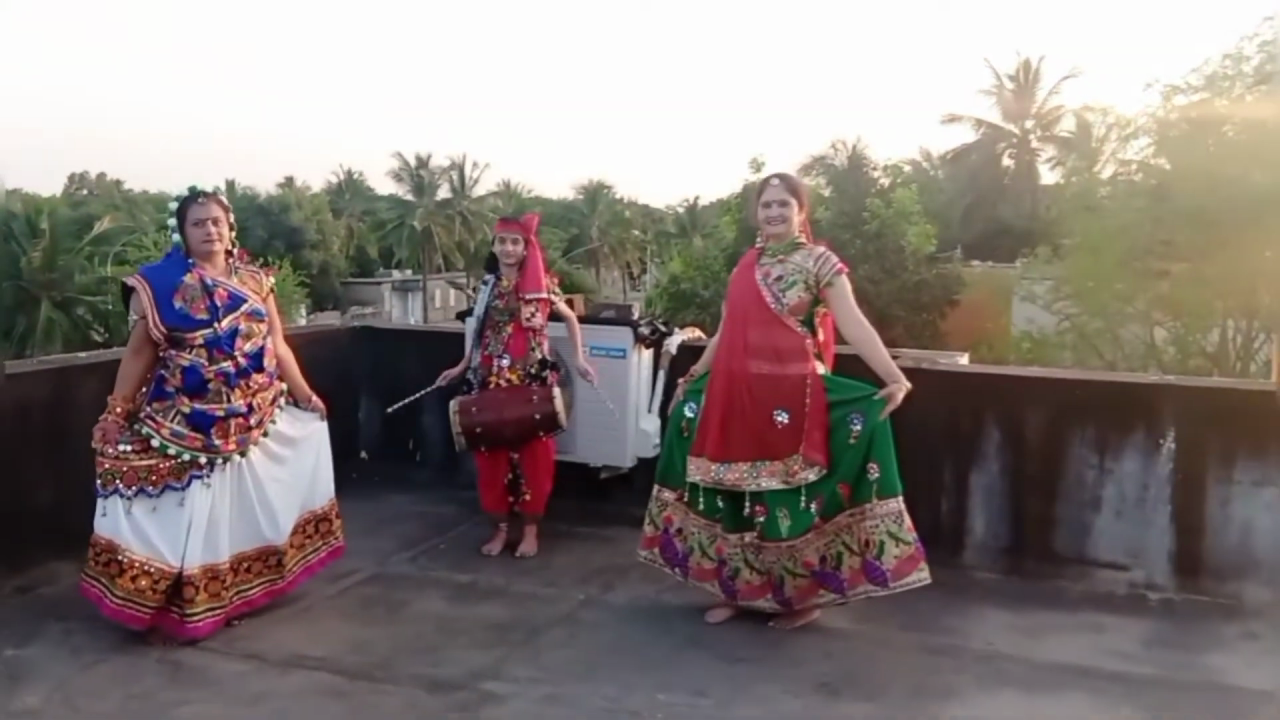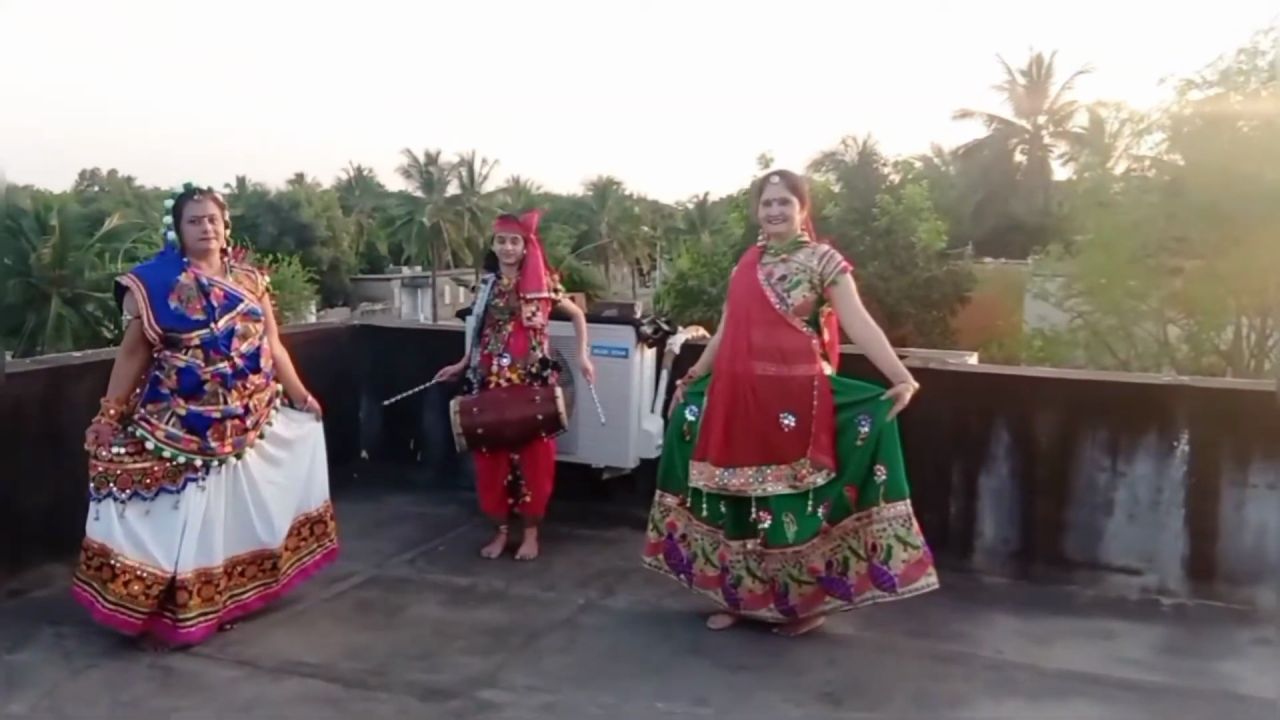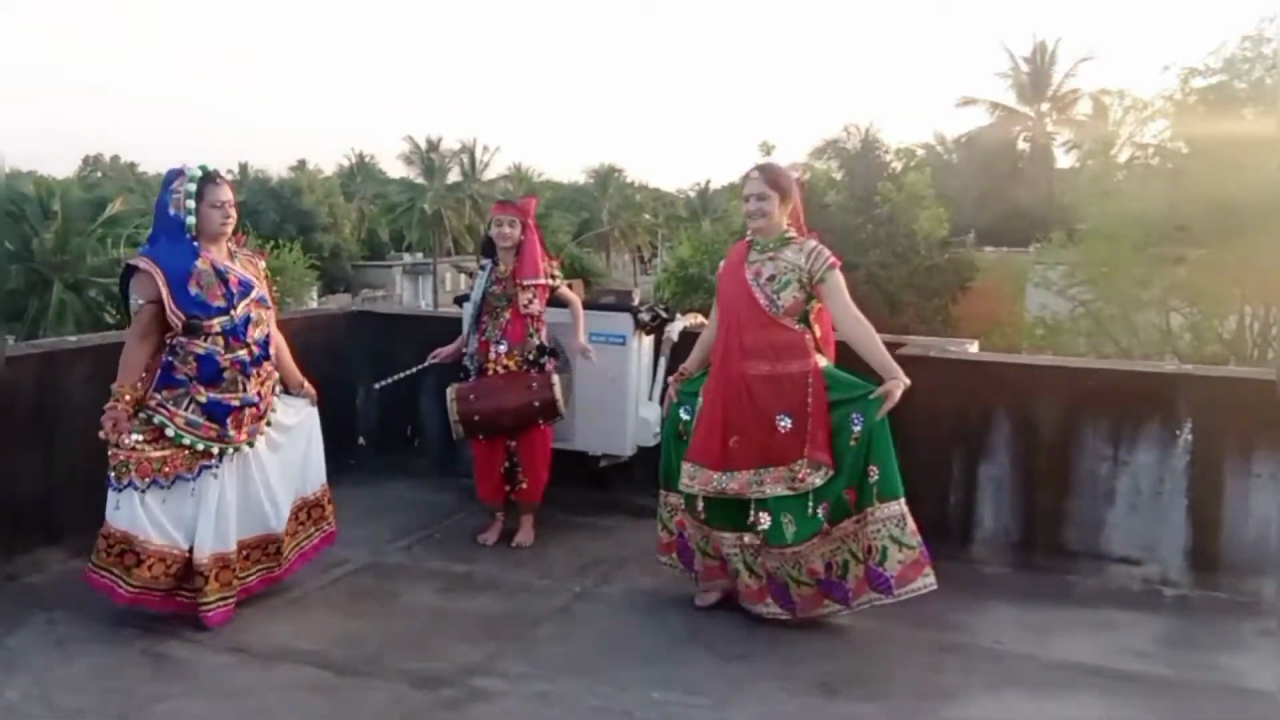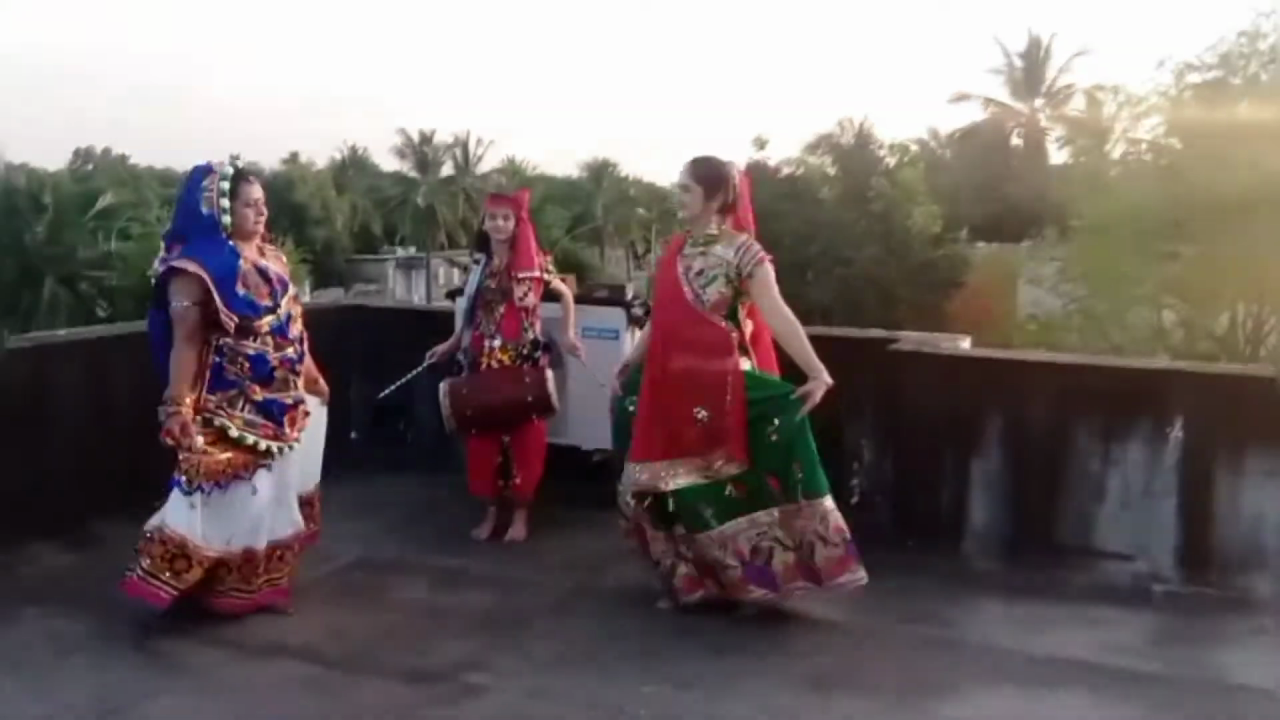
dt=0.4s
person 1, frame 1
left shoulder: (255, 281)
right shoulder: (159, 284)
left elbow: (277, 346)
right elbow: (139, 353)
left wrist: (305, 395)
right wrist: (116, 414)
left hip: (250, 421)
right hip: (184, 425)
left knee: (242, 511)
right knee: (186, 515)
left ankle: (233, 596)
right ankle: (178, 610)
person 1, frame 2
left shoulder: (251, 279)
right shoulder: (154, 283)
left elbow: (272, 345)
right elbow: (133, 353)
left wrist: (300, 396)
right wrist: (109, 417)
left hip: (246, 423)
right hip: (180, 427)
left knee: (236, 514)
right knee: (180, 518)
left ankle: (227, 602)
right ankle: (166, 616)
person 1, frame 3
left shoulder: (249, 264)
right shoulder: (162, 266)
left elbow: (268, 330)
right elbow: (142, 338)
left wrist: (296, 382)
right wrist: (121, 402)
left hip: (247, 408)
right hip: (188, 411)
left knee: (243, 499)
right knee: (190, 500)
left ankle: (226, 587)
right ankle: (185, 593)
person 1, frame 4
left shoulder: (272, 258)
right shoulder: (197, 267)
left elbow: (291, 326)
right elbow: (186, 341)
left wrist: (311, 375)
right wrist: (180, 408)
left hip: (276, 403)
right hip: (227, 408)
left knee: (273, 494)
right knee: (228, 499)
left ankle: (261, 584)
right ankle: (202, 585)
person 2, frame 1
left shoulder: (820, 262)
right shoulder: (745, 265)
left elbow: (853, 324)
left wrist: (894, 377)
right wrist: (694, 377)
left hip: (792, 394)
right hip: (736, 393)
left knee: (793, 492)
right knee: (735, 491)
left ankle: (803, 594)
right ankle: (738, 588)
person 2, frame 2
left shoulder: (823, 260)
right shoulder: (745, 264)
left elbow: (859, 324)
right elbow: (726, 332)
left wrist: (901, 377)
right wrist: (692, 379)
left hip: (797, 396)
right hip: (739, 395)
left knee: (798, 495)
right knee: (738, 495)
left ankle: (806, 601)
right ankle: (740, 595)
person 2, frame 3
left shoulder: (810, 256)
right shoulder: (734, 258)
left elbow: (848, 320)
right elbow: (716, 326)
left wrist: (893, 374)
right wrist: (685, 374)
left hip: (792, 390)
right hip: (734, 390)
left knee: (794, 489)
right knee: (727, 483)
left ankle: (806, 593)
right ankle: (724, 574)
person 2, frame 4
left shoulder: (742, 251)
right shoulder: (675, 249)
left elbow: (776, 316)
left wrist: (816, 373)
right wrist: (631, 365)
left hip: (722, 385)
right hip: (670, 385)
left knee: (728, 484)
right knee: (668, 483)
left ankle: (755, 577)
right ankle: (688, 579)
person 3, frame 1
left shoulder: (541, 284)
right shoulder: (486, 286)
left elbow: (570, 318)
right elbow: (481, 335)
left wrist: (578, 359)
right wrist: (461, 368)
left hip: (531, 380)
right hip: (491, 380)
left knee: (532, 453)
right knee: (493, 453)
left ankle: (530, 530)
right ankle: (500, 528)
person 3, frame 2
left shoulder: (542, 282)
right shoulder: (486, 285)
left elbow: (577, 314)
left wrist: (582, 357)
right wrist: (462, 365)
left hip: (532, 380)
right hip: (491, 380)
left knee: (532, 454)
right knee: (493, 454)
left ankle: (531, 532)
right ankle: (501, 530)
person 3, frame 3
left shoulder: (540, 268)
right shoulder: (484, 270)
left elbow: (573, 301)
left wrist: (579, 339)
right wrist: (456, 347)
left hip: (529, 367)
right hip: (489, 366)
left knee: (530, 441)
right knee: (490, 440)
left ankle: (527, 519)
right ankle: (497, 516)
person 3, frame 4
left shoulder: (535, 262)
right shoulder: (479, 265)
left elbow: (565, 295)
right elbow: (473, 314)
left wrist: (569, 335)
right wrist: (451, 344)
left hip: (523, 361)
right hip: (483, 361)
left knee: (523, 435)
right knee: (484, 435)
left ankle: (520, 514)
right ankle: (490, 511)
